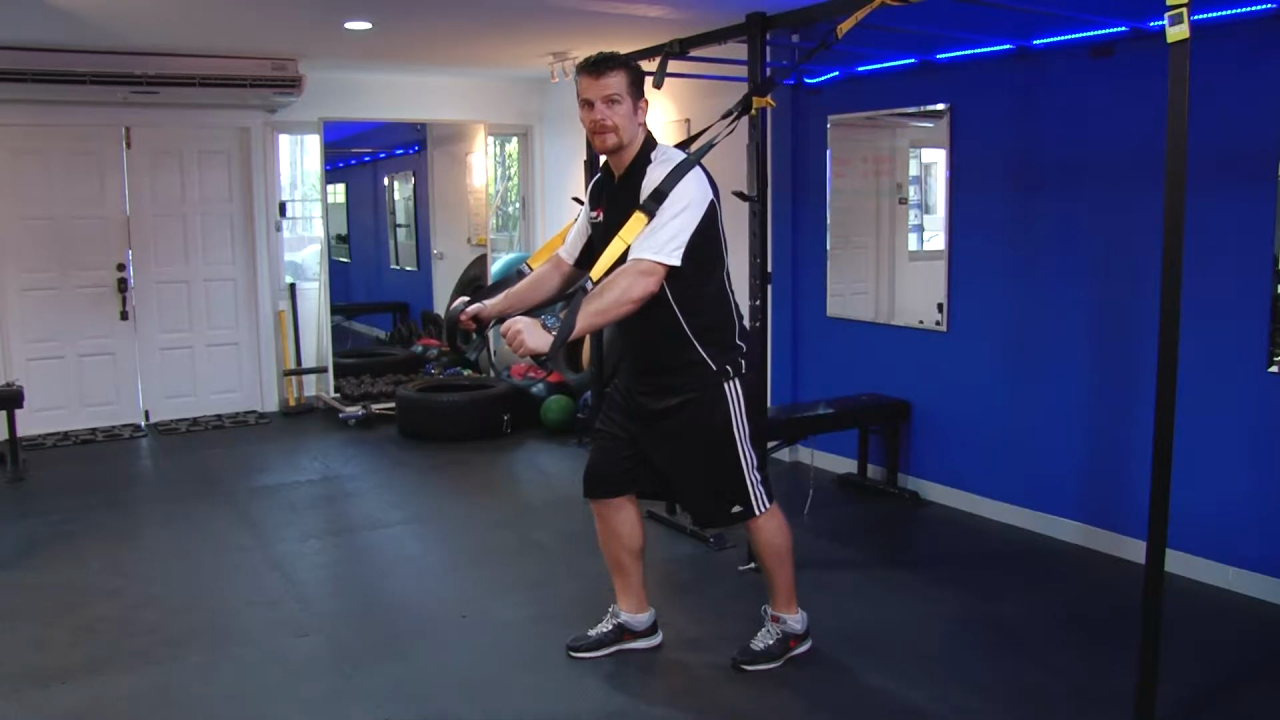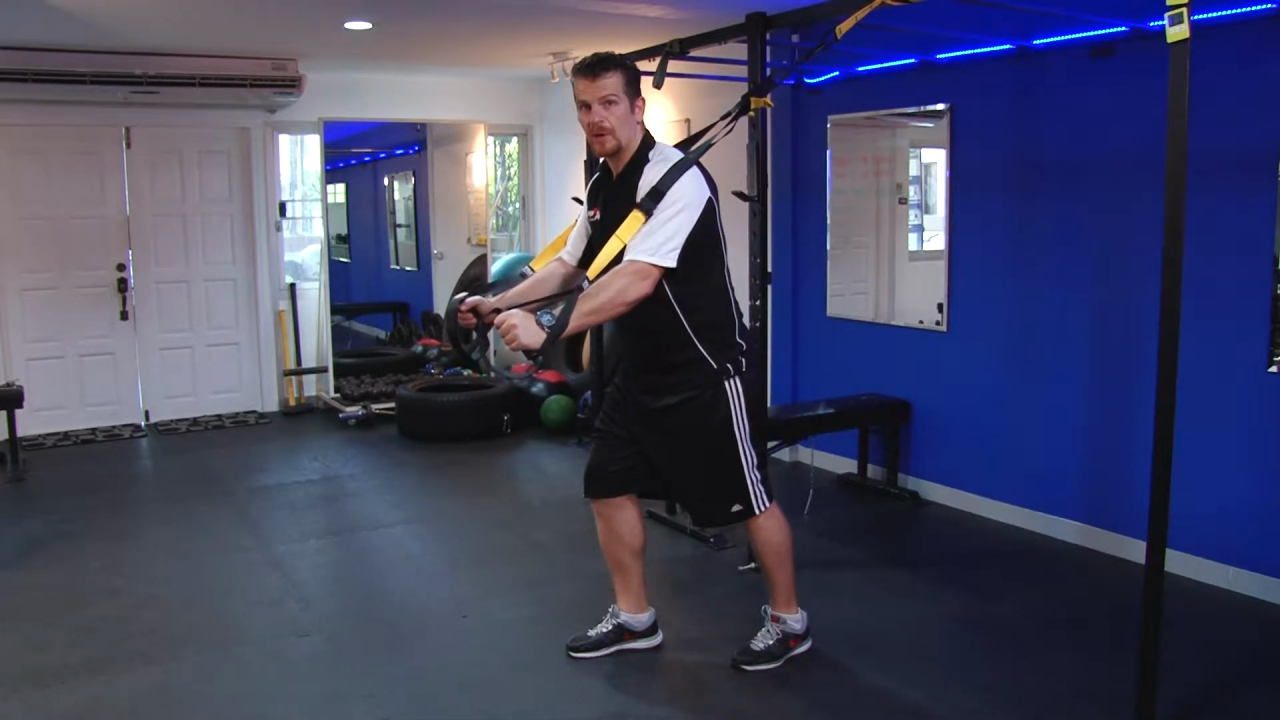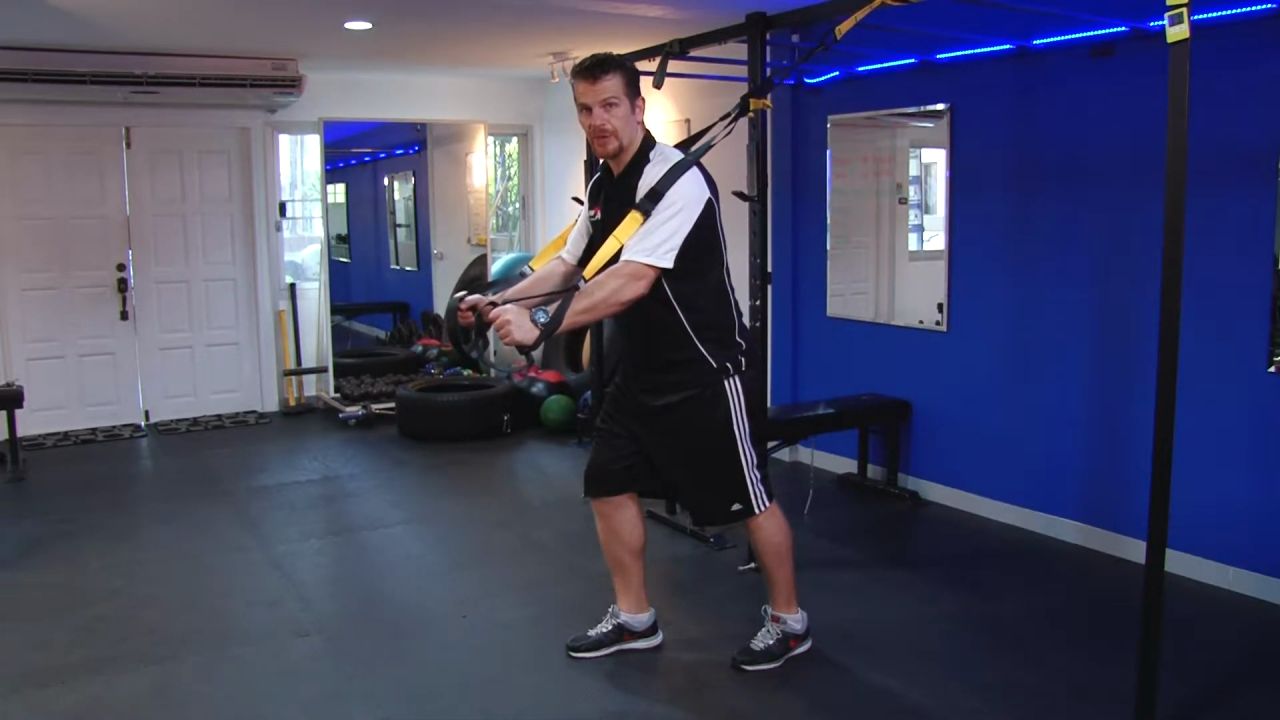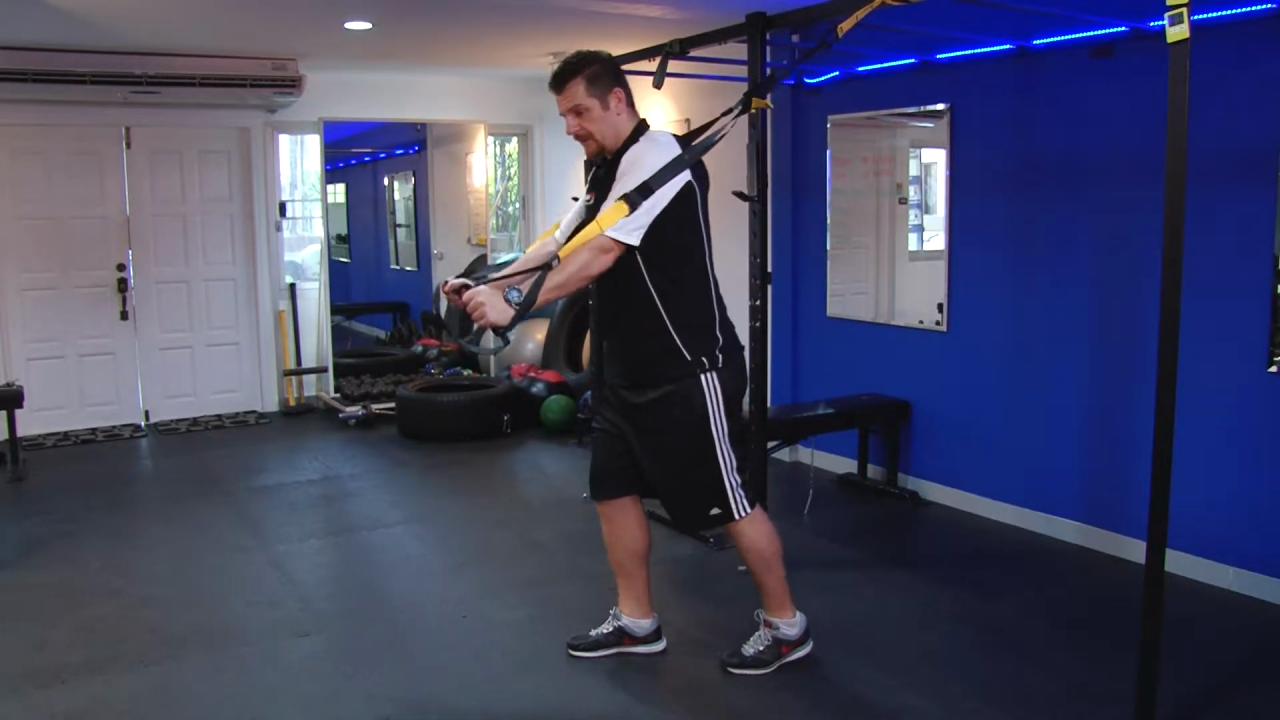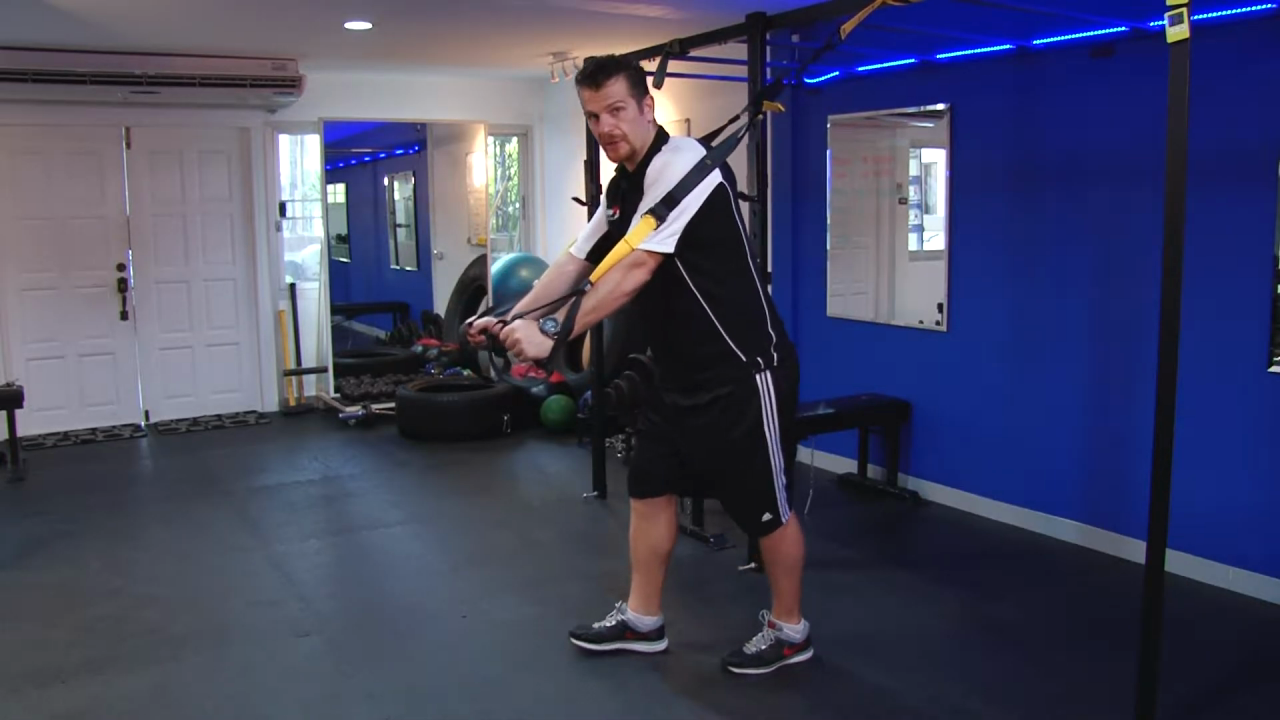
dt=1s
person 1, frame 1
left shoulder: (675, 177)
right shoulder: (602, 188)
left elbow: (642, 279)
right elbow: (564, 266)
left wrist: (553, 330)
right wrist: (494, 306)
left hip: (704, 371)
right hip: (642, 370)
left knee: (747, 500)
right knee: (607, 486)
left ankle: (789, 620)
right ankle: (634, 618)
person 1, frame 2
left shoulder: (673, 177)
right shoulder: (601, 187)
left elbow: (637, 280)
right elbow: (567, 267)
left wrist: (546, 327)
right wrist: (498, 304)
left hip: (705, 370)
right hip: (642, 370)
left knee: (747, 499)
right knee: (608, 486)
left ankle: (788, 620)
right ankle: (634, 618)
person 1, frame 3
left shoulder: (673, 177)
right shoulder: (603, 186)
left elbow: (634, 280)
right elbow: (567, 264)
left wrist: (541, 324)
right wrist: (498, 302)
left hip: (706, 371)
right hip: (643, 369)
left knee: (747, 498)
right knee: (608, 486)
left ankle: (788, 621)
right ankle: (633, 617)
person 1, frame 4
left shoulder: (654, 157)
right shoulder: (607, 172)
left elbow: (599, 254)
right elbow: (558, 246)
left wrist: (514, 301)
right wrist: (487, 285)
left hip: (690, 369)
right hip: (629, 369)
left knee: (725, 502)
right knee: (613, 491)
left ankle: (786, 624)
right ankle: (636, 621)
person 1, frame 5
left shoulder: (679, 164)
right shoulder: (622, 188)
left elbow: (635, 270)
right elbow: (574, 263)
left wrist: (553, 331)
right wrist: (510, 320)
left hip: (742, 369)
right hip: (681, 373)
left knee: (766, 506)
right knee: (649, 489)
left ankle: (789, 628)
right ankle: (642, 619)
